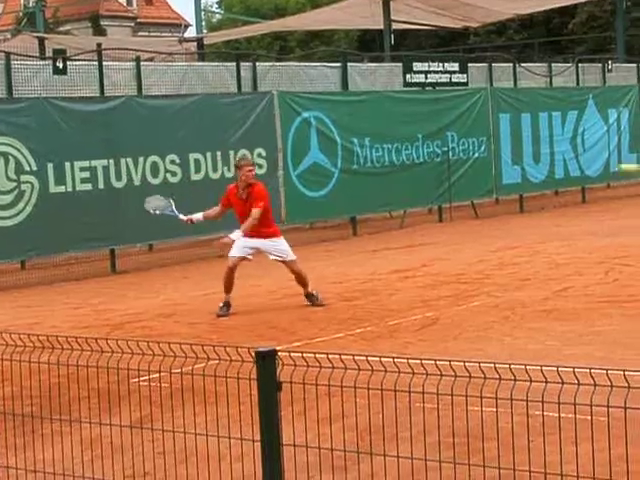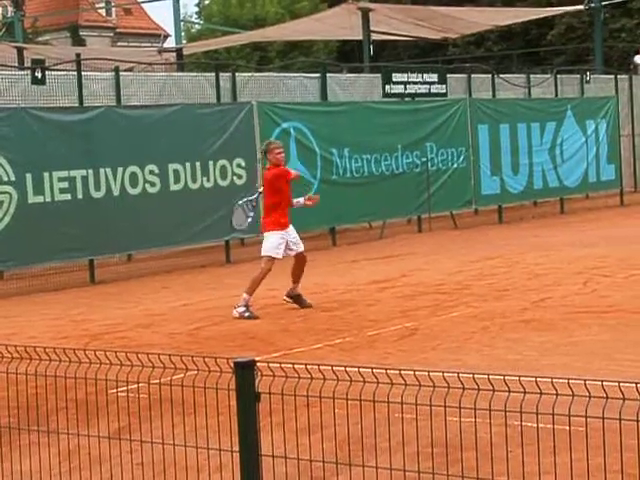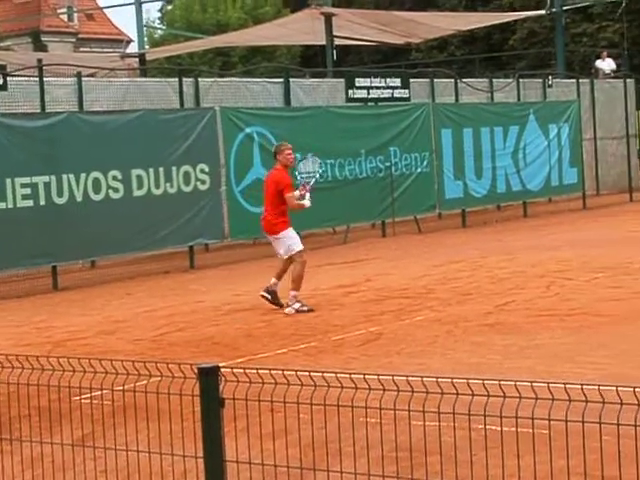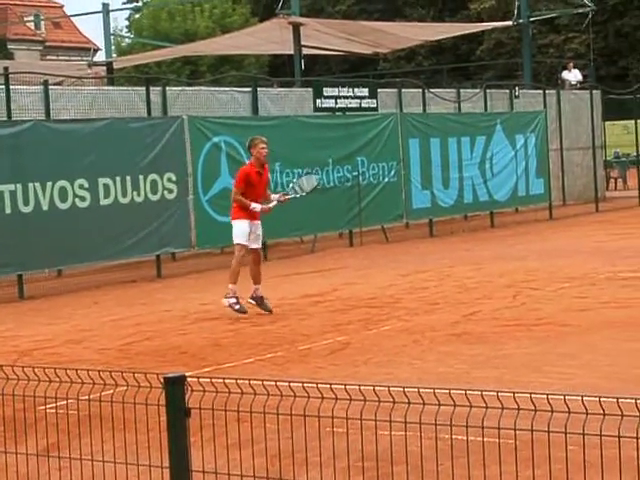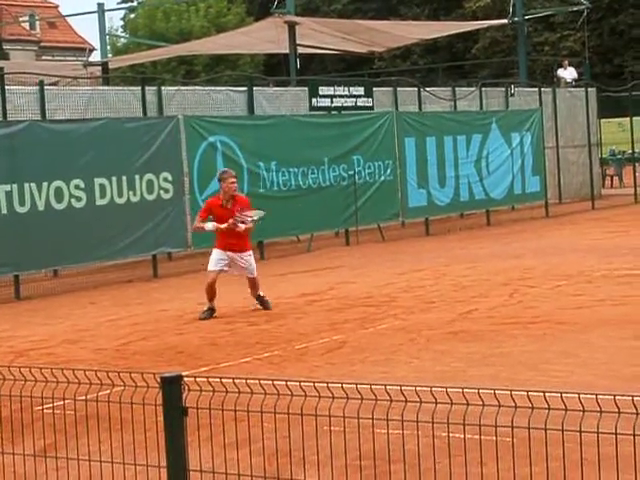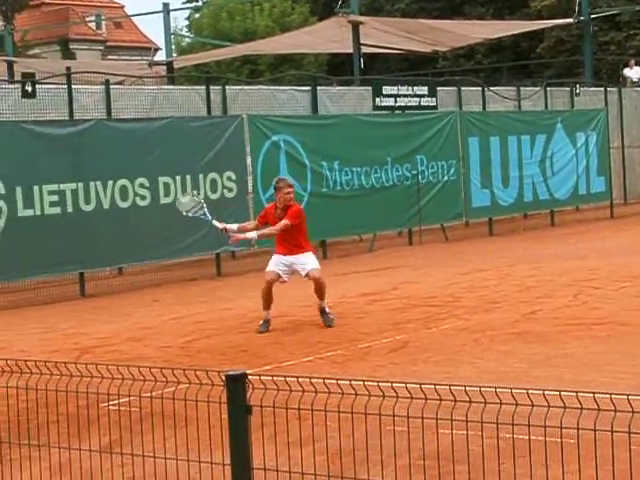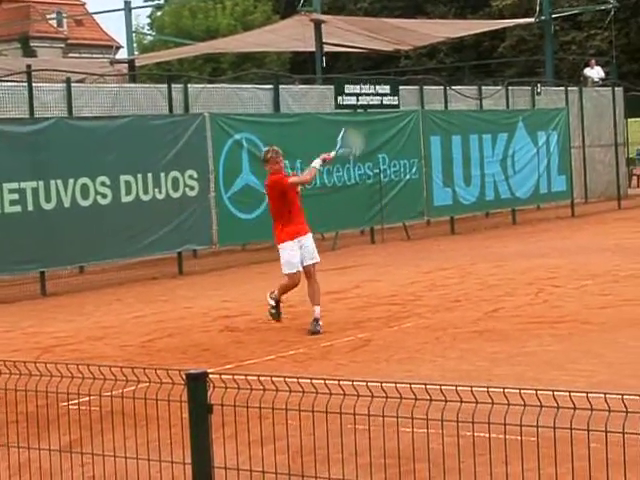
dt=0.5s
person 1, frame 1
left shoulder: (259, 190)
right shoulder: (230, 191)
left elbow: (254, 218)
right elbow: (220, 210)
left wrist: (234, 236)
right wrist: (198, 216)
left hip: (270, 237)
right hip: (247, 237)
left knee: (295, 269)
right knee: (231, 266)
left ankle: (310, 294)
right ankle: (226, 302)
person 1, frame 2
left shoulder: (276, 173)
right shoulder: (280, 173)
right elbow: (295, 175)
left wrist: (303, 201)
left hip: (285, 226)
right hip: (274, 228)
left knee: (301, 257)
right knee: (266, 266)
left ankle: (293, 293)
right ankle: (242, 305)
person 1, frame 3
left shoulder: (273, 175)
right shoulder: (283, 178)
right elbow: (293, 205)
left wrist: (298, 193)
right wrist: (306, 203)
left hip: (272, 224)
right hip: (279, 225)
left knee: (291, 258)
right knee: (300, 260)
left ankle: (271, 288)
right ankle: (293, 302)
person 1, frame 4
left shoulder: (265, 169)
right shoulder: (245, 171)
right elbow: (235, 197)
left wrist: (275, 197)
right wrist: (256, 206)
left hip: (255, 218)
right hip: (241, 216)
left knee: (256, 255)
right knee: (240, 252)
left ankle: (257, 295)
right ankle: (231, 296)
person 1, frame 5
left shoulder: (243, 201)
right shoulder: (210, 203)
left elbow: (250, 227)
right elbow: (196, 227)
left wrist: (240, 226)
right wrist: (208, 226)
left hip: (243, 249)
right hip: (221, 249)
left knee: (253, 281)
right knee: (211, 280)
left ankle: (258, 296)
right ankle: (211, 307)
person 1, frame 6
left shoulder: (296, 210)
right shoulder: (269, 210)
left elbow: (276, 230)
right elbow: (255, 225)
left wrist: (249, 236)
right wrist: (232, 227)
left hip: (303, 253)
right hip: (281, 255)
left knee: (317, 277)
right knee: (268, 280)
left ankle: (323, 308)
right ankle: (266, 318)
person 1, frame 7
left shoulder: (283, 178)
right shoulder: (273, 182)
right elbow: (306, 180)
right wrist: (318, 161)
left hip: (303, 234)
right hip: (286, 238)
left knee: (311, 274)
right knee: (293, 280)
left ankle: (316, 318)
right ankle: (274, 296)
